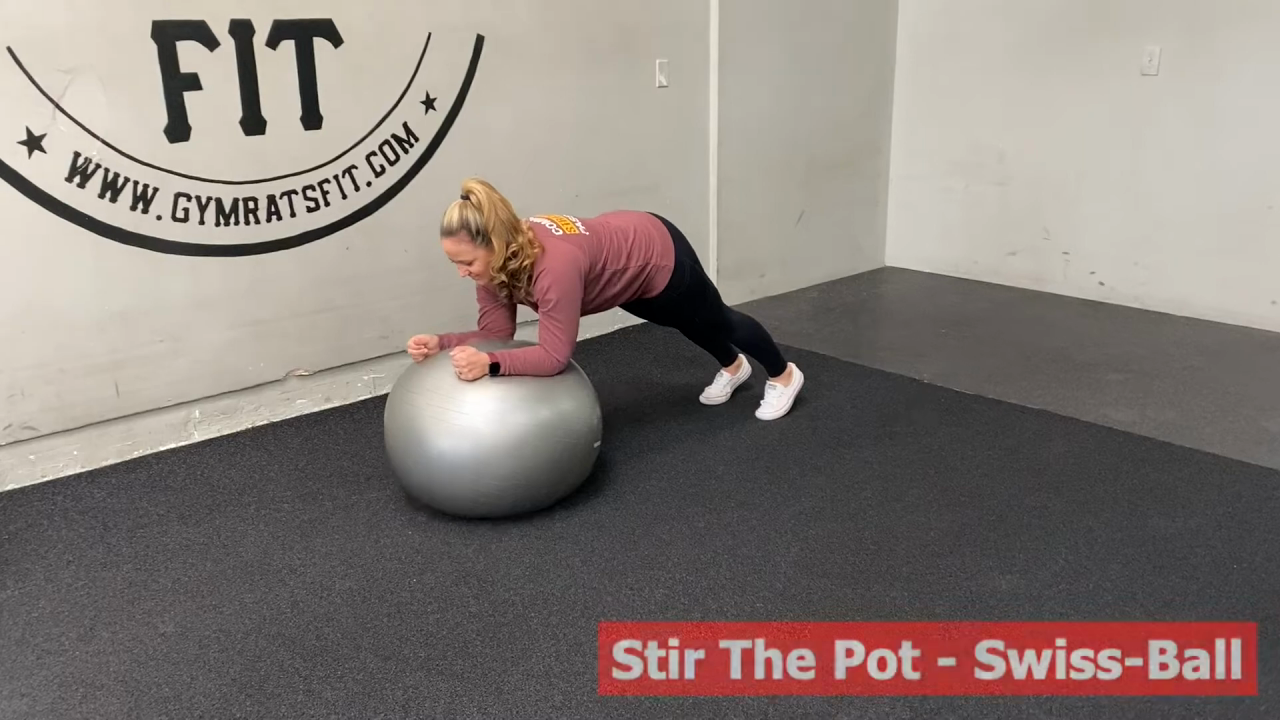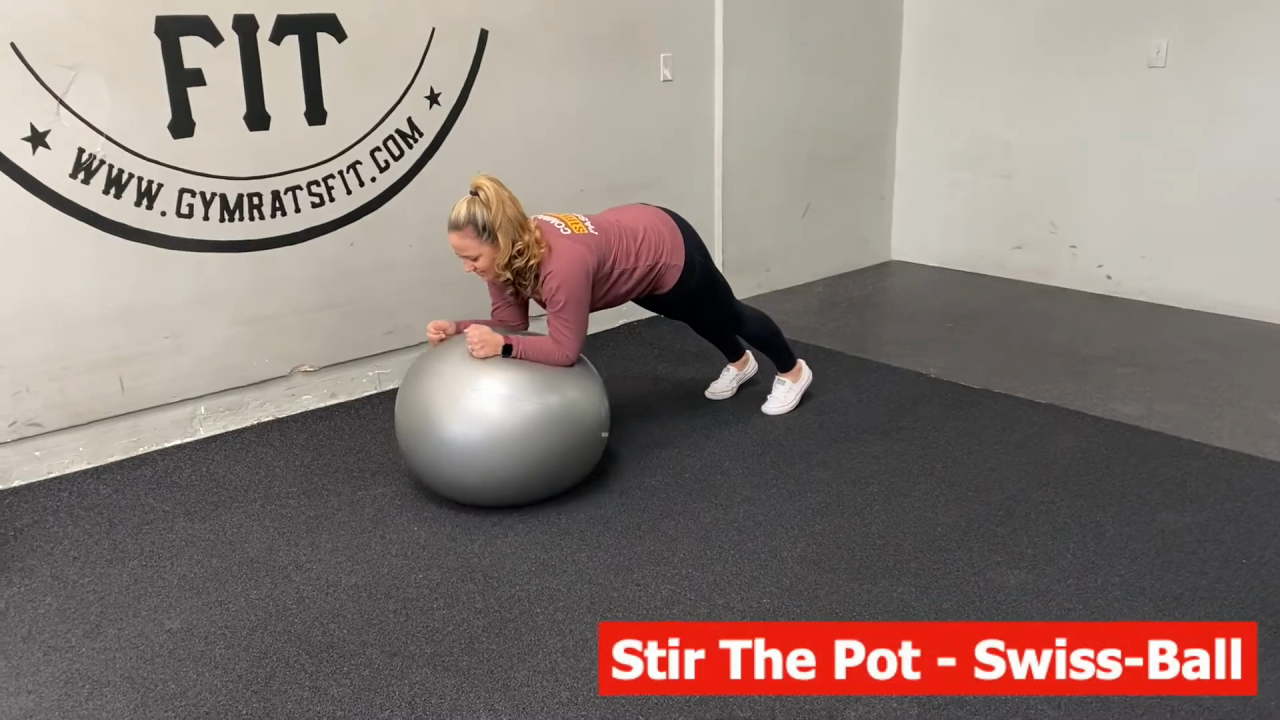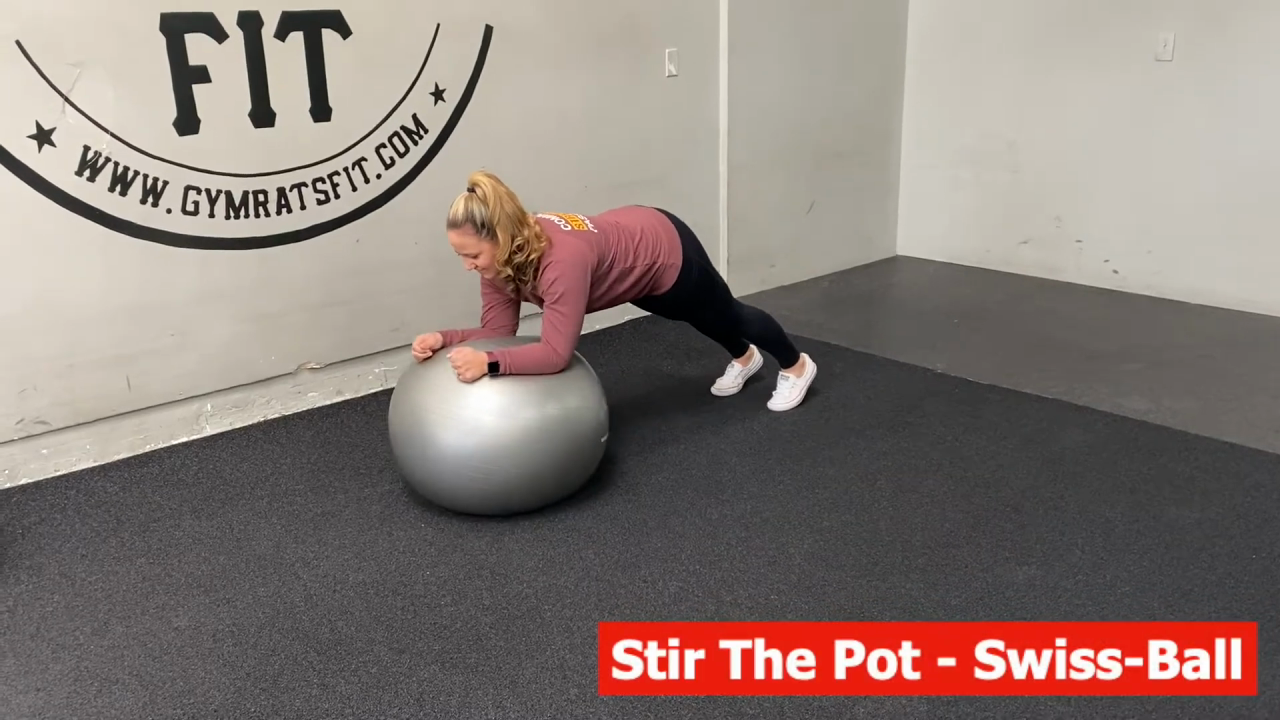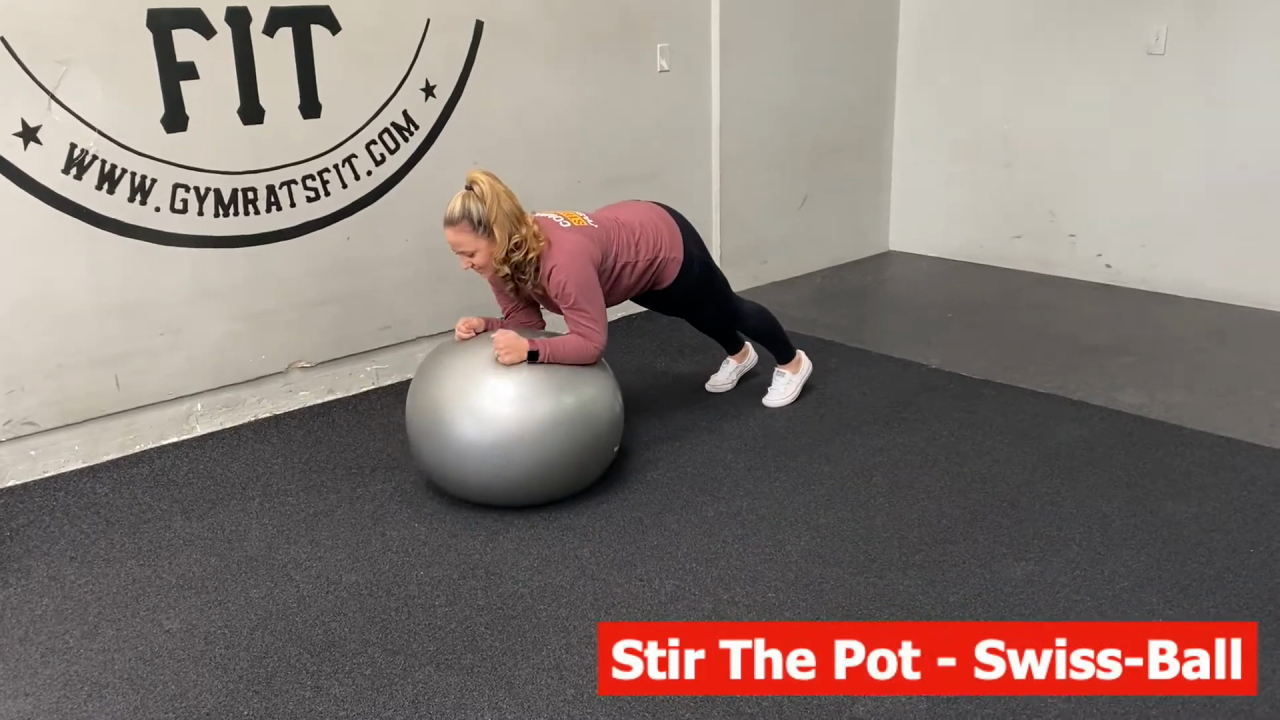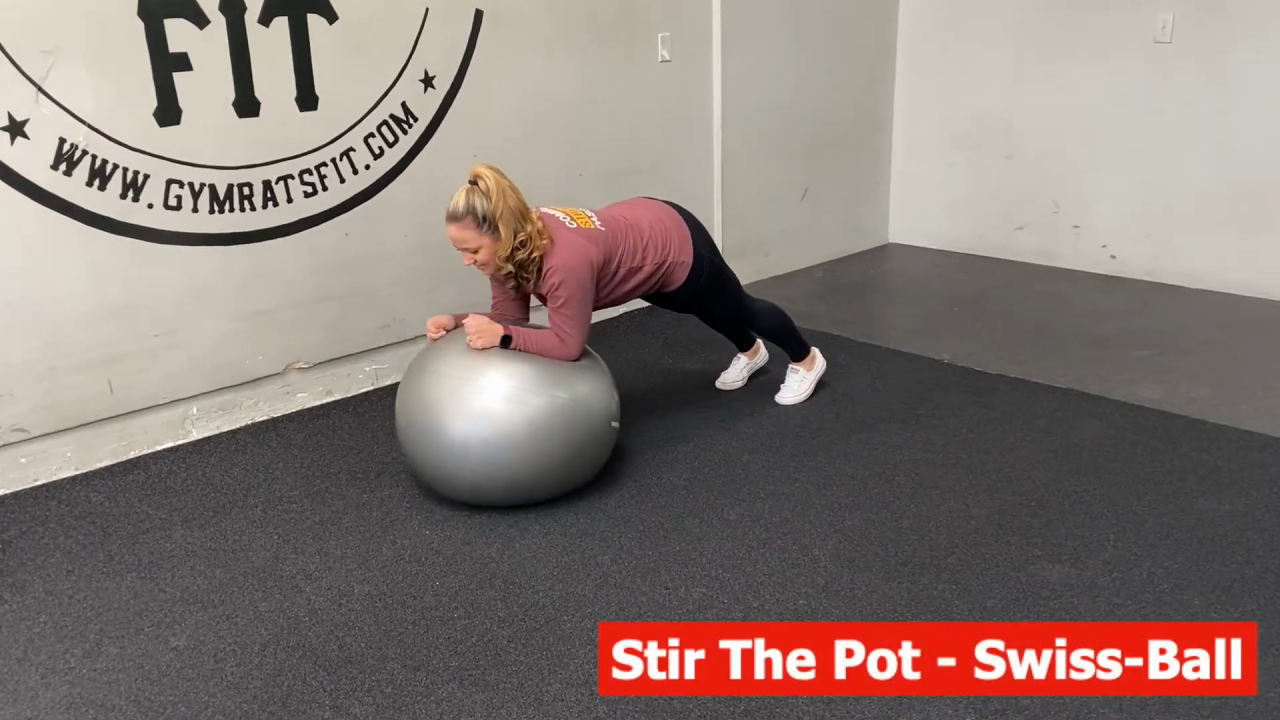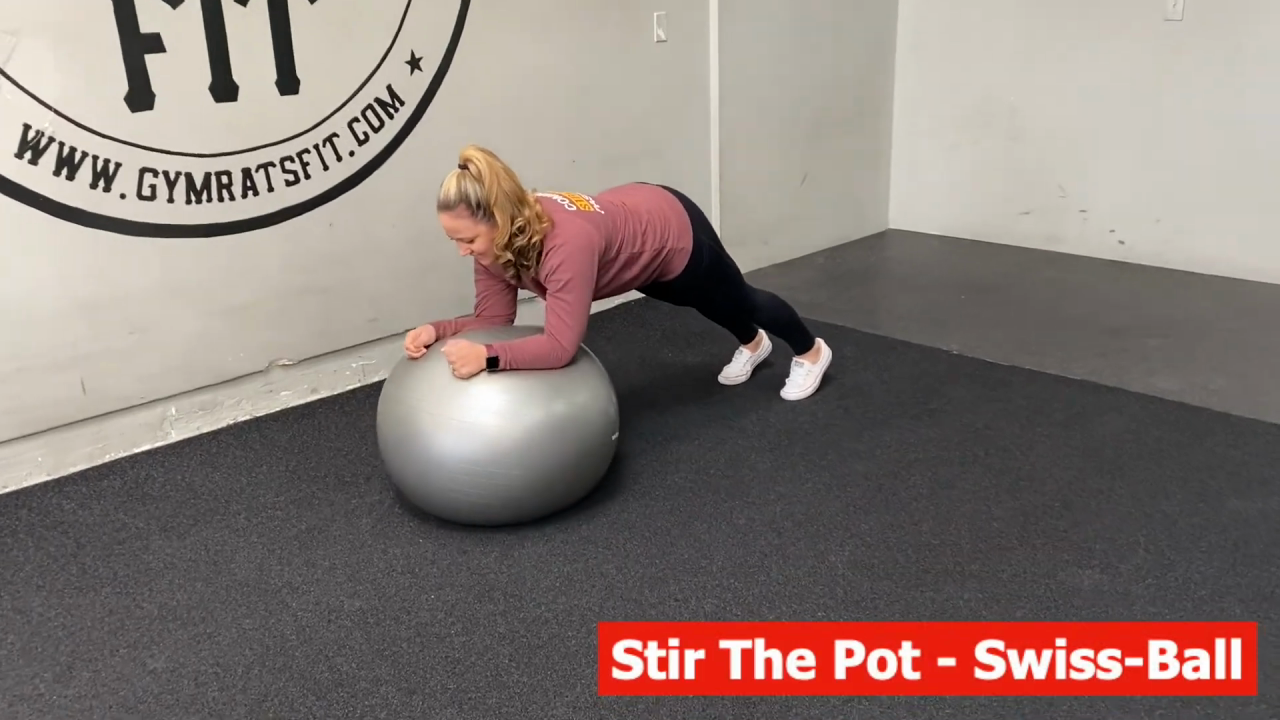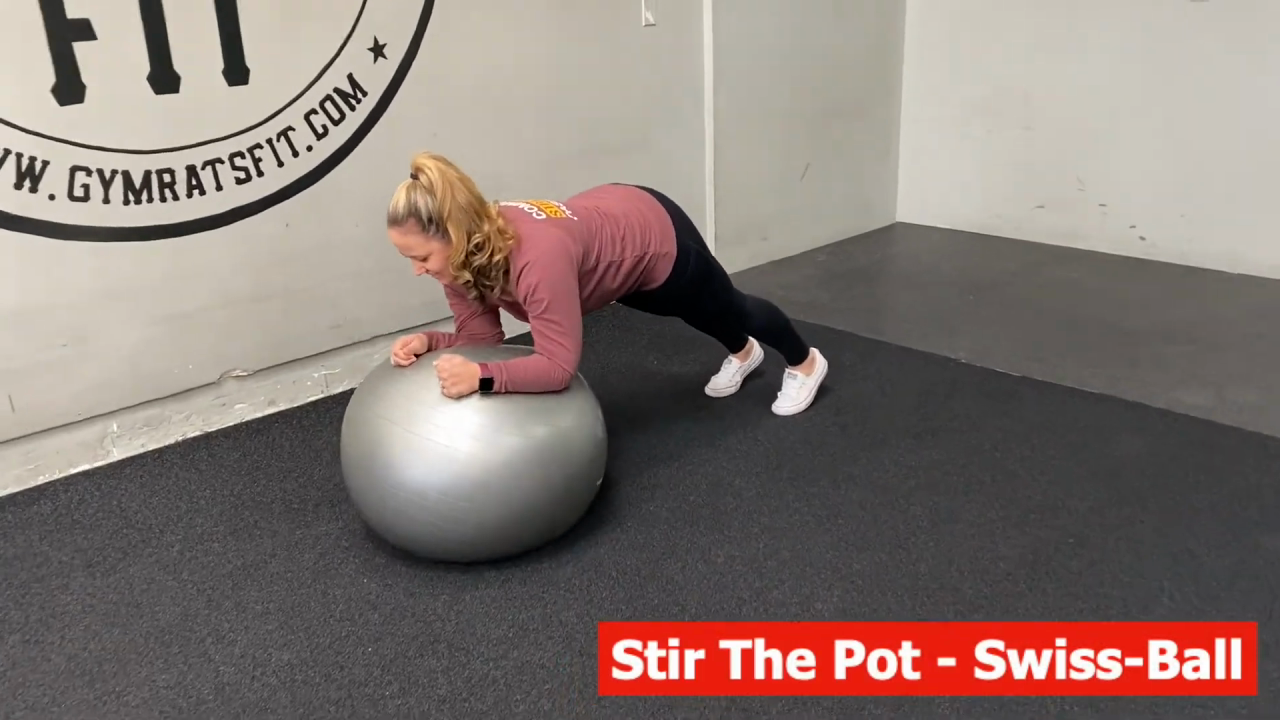
dt=0.7s
person 1, frame 1
left shoulder: (555, 264)
right shoulder: (494, 259)
left elbow: (555, 355)
right elbow: (496, 334)
left wrist: (488, 364)
right wrist: (441, 342)
left hip: (658, 258)
right hip: (621, 241)
left knee: (714, 320)
right knee: (687, 324)
left ankle: (783, 375)
right ankle: (732, 366)
person 1, frame 2
left shoulder: (563, 264)
right shoulder: (505, 254)
left elbow: (565, 350)
right elbow: (510, 323)
left wrist: (501, 346)
right wrist: (458, 327)
left hip: (669, 253)
right hip: (631, 229)
left knee: (725, 313)
right knee: (696, 316)
left ankle: (792, 371)
right ankle: (739, 363)
person 1, frame 3
left shoulder: (563, 260)
right shoulder: (500, 255)
left elbow: (556, 352)
right elbow: (496, 330)
left wrist: (487, 363)
right wrist: (444, 339)
left hip: (666, 254)
right hip: (629, 233)
left knee: (724, 314)
right knee: (700, 318)
left ankle: (795, 366)
right ankle: (744, 357)
person 1, frame 4
left shoulder: (563, 259)
right shoulder: (501, 257)
left elbow: (591, 342)
right elbow: (524, 321)
left wrist: (528, 348)
right wrist: (485, 325)
left hip: (666, 247)
right hip: (628, 229)
left knee: (723, 308)
right knee: (695, 312)
left ankle: (792, 363)
right ankle: (739, 355)
person 1, frame 5
left shoulder: (565, 258)
right shoulder: (506, 248)
left elbow: (568, 345)
right elbow: (509, 317)
left wrist: (501, 335)
right wrist: (460, 322)
left hip: (675, 248)
right hip: (637, 225)
left knee: (734, 306)
right knee: (710, 310)
left ankle: (806, 359)
right ankle: (750, 351)
person 1, frame 6
left shoulder: (567, 242)
right shoulder: (494, 237)
left elbow: (561, 344)
right elbow: (492, 318)
left wrist: (486, 356)
right wrist: (439, 330)
left hip: (675, 235)
right hip: (631, 214)
left knee: (735, 299)
right knee: (711, 303)
left ankle: (811, 351)
right ankle: (753, 344)
person 1, frame 7
left shoulder: (537, 257)
right shoulder: (459, 253)
left elbow: (558, 365)
right elbow: (480, 337)
left wrist: (480, 376)
right wrist: (430, 341)
left hip: (656, 239)
left knee: (723, 306)
right knee: (698, 312)
left ankle: (805, 363)
right ankle: (742, 352)
